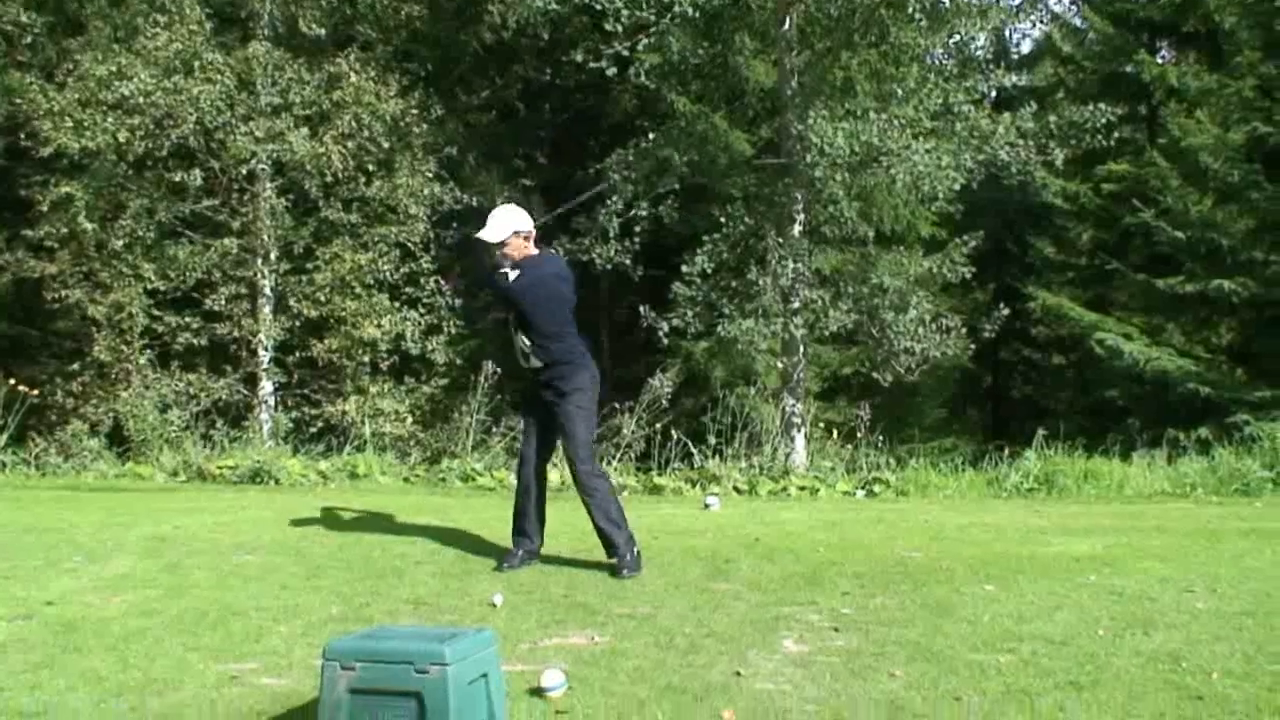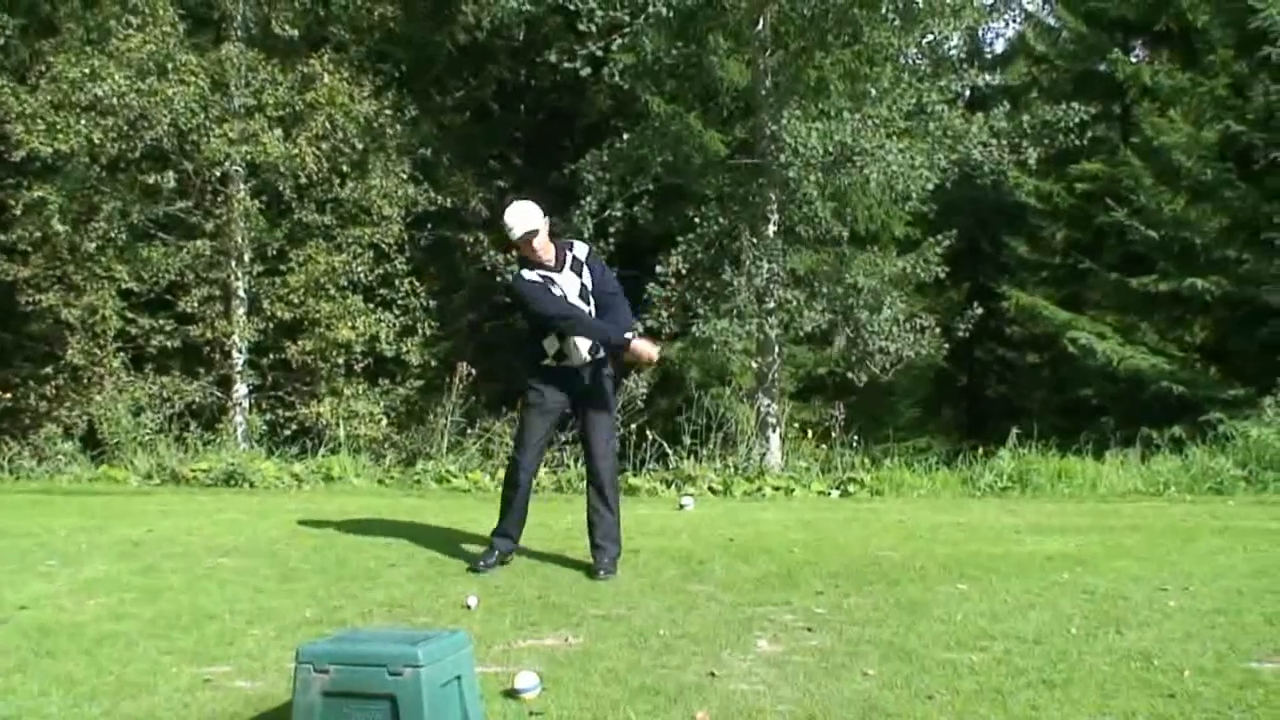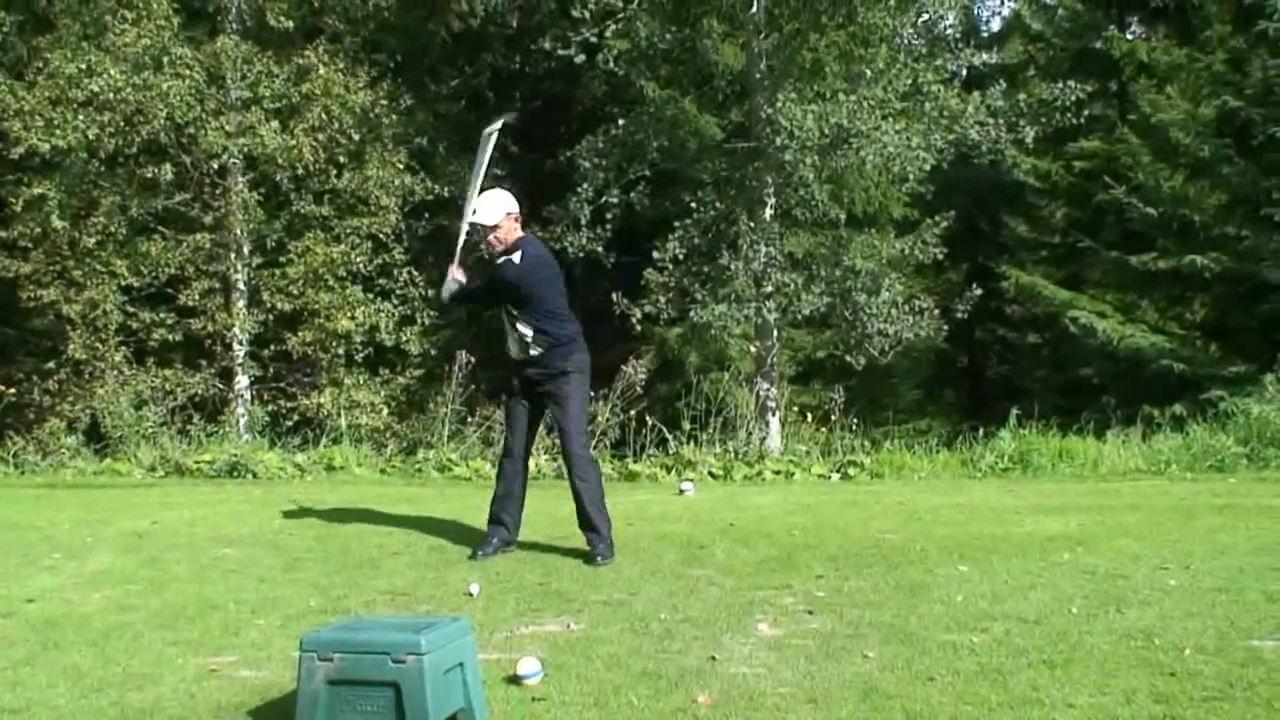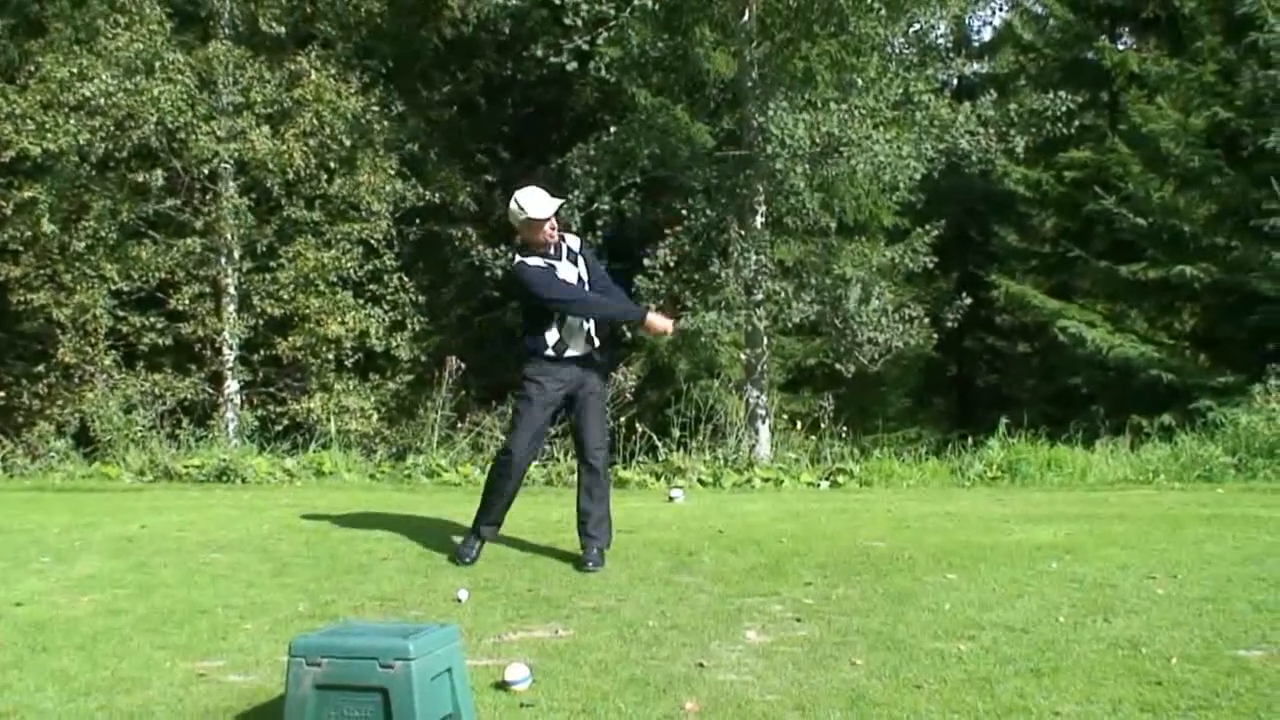
dt=1s
person 1, frame 1
left shoulder: (517, 284)
right shoulder: (553, 263)
left elbow: (494, 275)
left hip: (571, 382)
right hip: (546, 381)
left knee: (584, 467)
right knee: (530, 463)
left ankle: (624, 549)
right ankle: (527, 544)
person 1, frame 2
left shoulder: (581, 254)
right shoulder: (524, 282)
left elbow: (613, 301)
right elbow: (570, 319)
left wrist: (625, 342)
right wrist: (626, 341)
left hip: (595, 372)
right hip: (549, 379)
left knee: (602, 462)
right knee: (524, 461)
left ankle: (605, 550)
right ankle: (503, 542)
person 1, frame 3
left shoulder: (519, 267)
right shoulder: (523, 252)
left elbow: (483, 295)
left wrist: (455, 289)
right wrist: (461, 285)
left hip: (563, 365)
right hip: (528, 367)
left knee: (575, 450)
right knee: (514, 451)
left ankle: (599, 537)
right ankle: (502, 530)
person 1, frame 4
left shoulder: (572, 244)
right shoulder: (526, 269)
left elbow: (604, 287)
right elbow: (580, 302)
left wrist: (638, 314)
right wrist: (642, 317)
left hip: (588, 364)
right hip: (545, 370)
left knee: (595, 453)
right knee: (517, 450)
left ankle: (593, 542)
right ankle: (481, 531)
